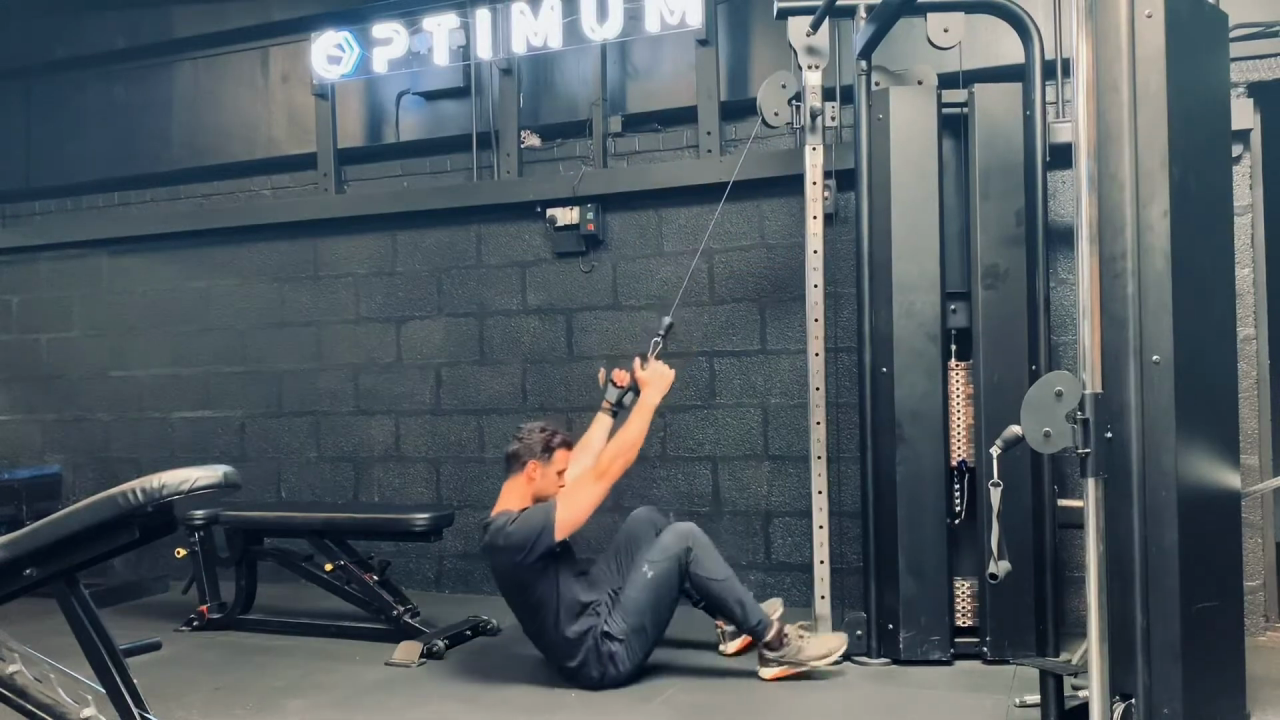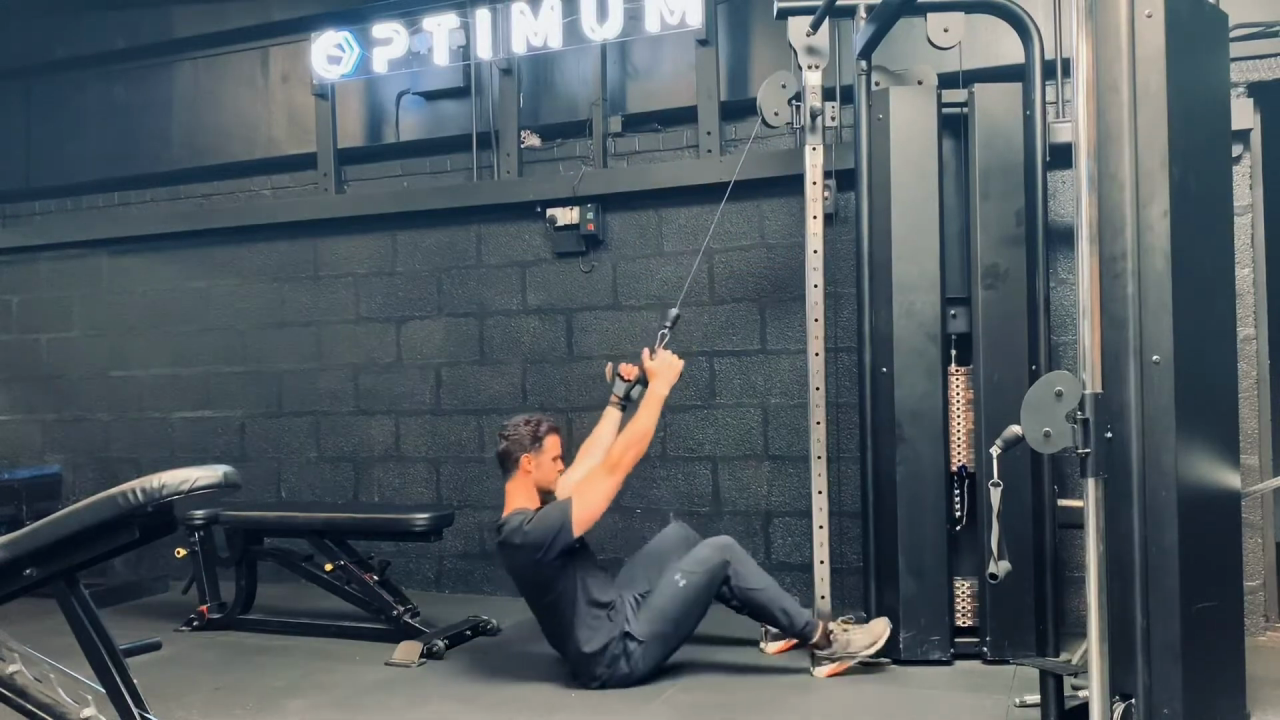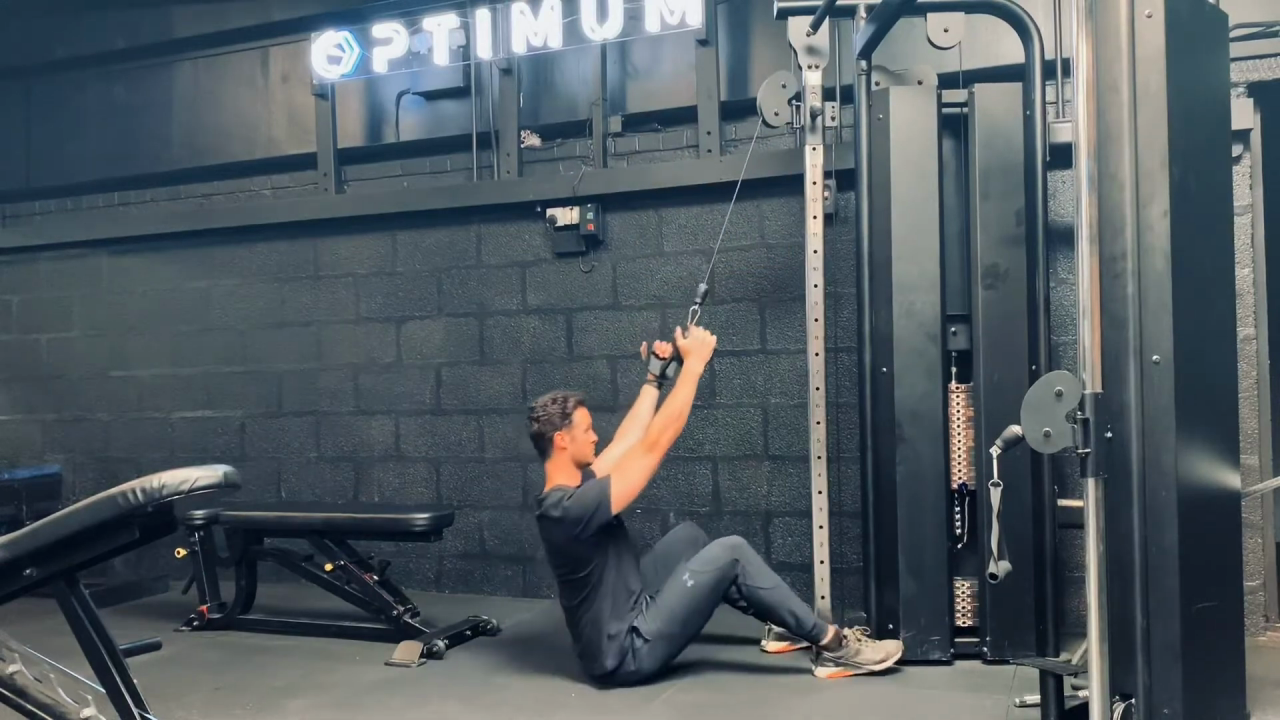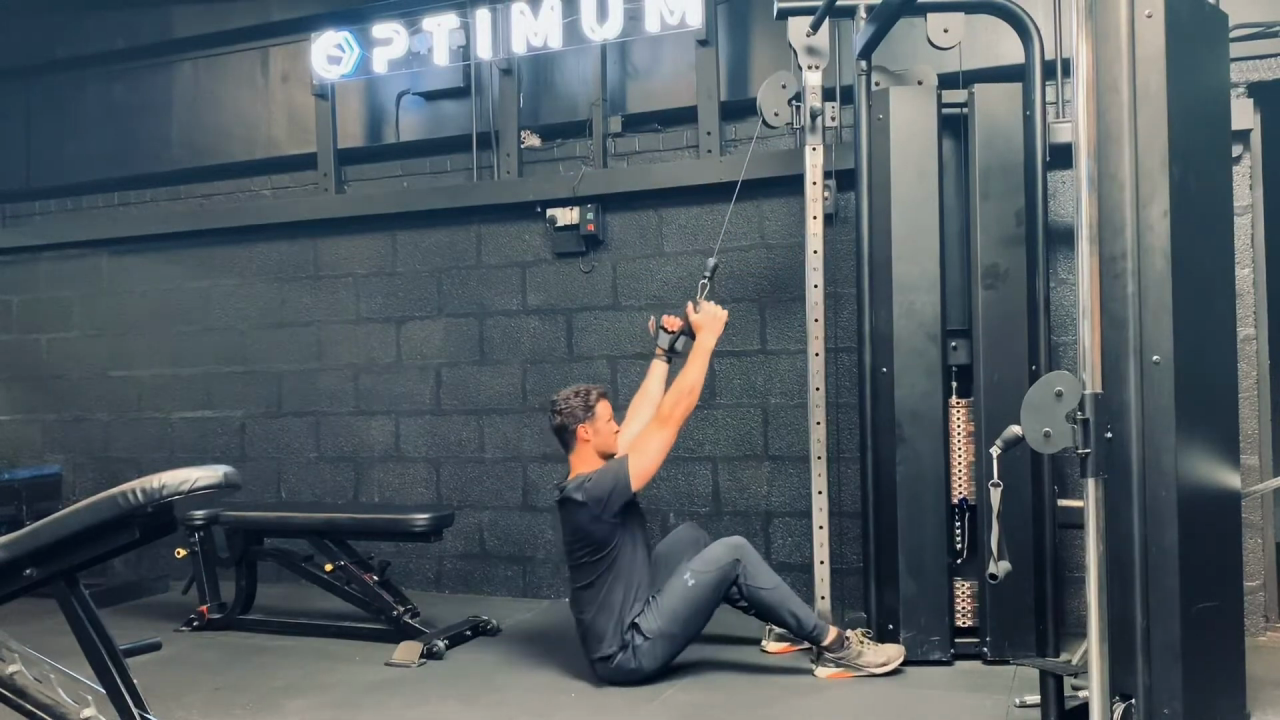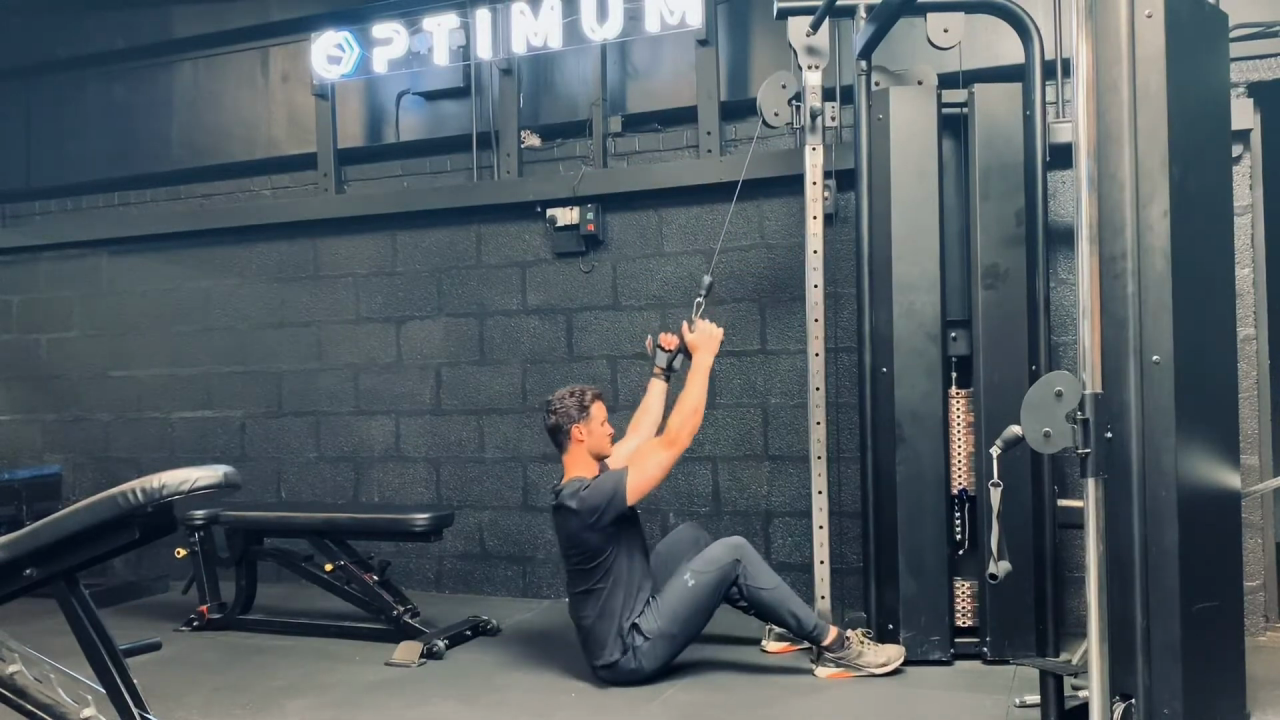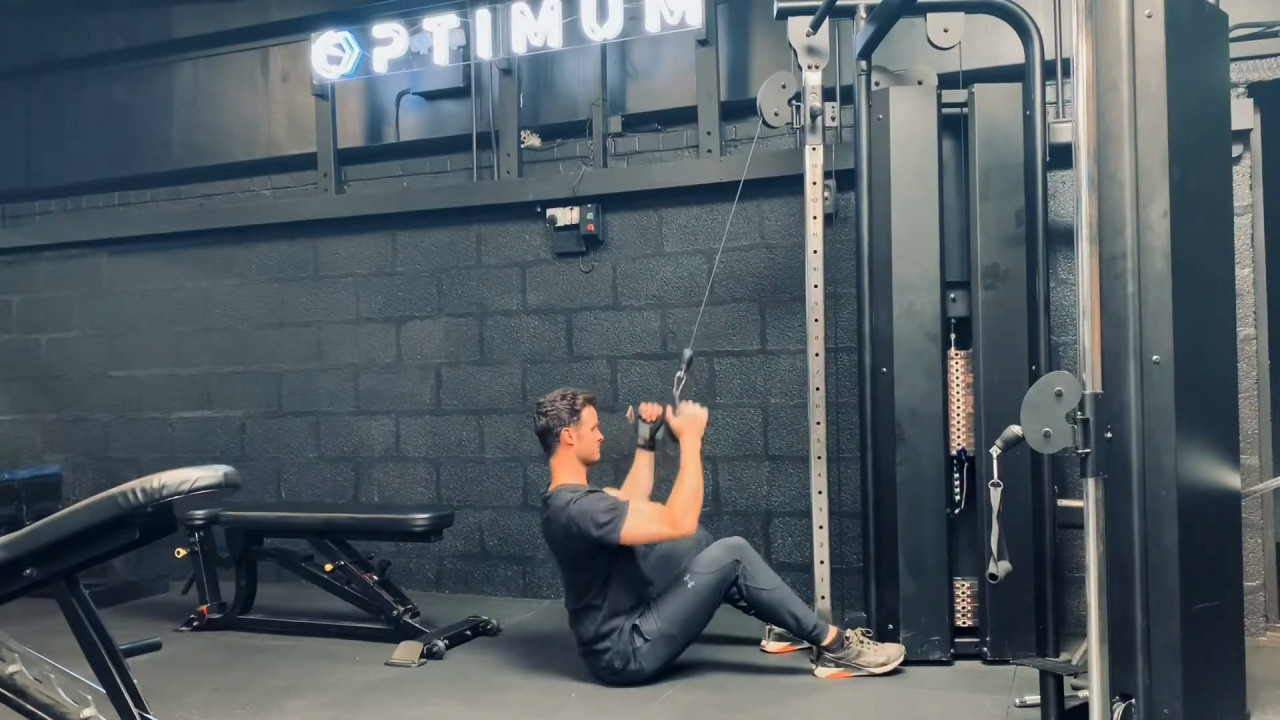
dt=0.3s
person 1, frame 1
left shoulder: (517, 516)
right shoulder: (516, 534)
left elbow: (584, 465)
right elbow: (604, 474)
left wrist: (611, 404)
right wrist: (651, 394)
right hip: (604, 655)
left knee: (647, 520)
right knee: (684, 537)
left ankle: (734, 620)
right ankle: (775, 644)
person 1, frame 2
left shoulder: (533, 513)
right shoulder: (532, 533)
left elbow: (589, 464)
right elbow: (614, 467)
left wrist: (619, 398)
right wrist: (658, 386)
right hip: (617, 655)
left knee: (679, 536)
right knee: (720, 551)
left ankle: (779, 623)
right ankle: (824, 642)
person 1, frame 3
left shoulder: (570, 491)
right shoulder: (572, 509)
left elbow: (629, 442)
right elbow: (654, 444)
left wrist: (655, 377)
right wrist: (694, 362)
right hip: (629, 654)
left knee: (688, 537)
right knee: (730, 552)
left ankle: (781, 624)
right ankle: (832, 647)
person 1, frame 4
left shoulder: (587, 483)
right shoulder: (596, 492)
left elbow: (642, 417)
right elbow: (670, 417)
left wrist: (663, 351)
right wrist: (706, 336)
left hip: (625, 630)
right hip: (628, 652)
left knee: (690, 538)
right knee: (733, 553)
left ankle: (784, 626)
right ankle: (835, 647)
person 1, frame 5
left shoulder: (583, 485)
right shoulder: (590, 498)
left elbow: (642, 435)
right elbow: (675, 440)
left wrist: (661, 369)
right wrist: (703, 355)
left hip: (623, 628)
right hip: (629, 652)
left knee: (690, 537)
right knee: (732, 552)
left ankle: (784, 625)
right ankle: (835, 647)
person 1, frame 6
left shoulder: (566, 499)
right shoulder: (579, 508)
left elbow: (632, 501)
right elbow: (680, 523)
left wrist: (647, 438)
right wrist: (690, 438)
left hip: (625, 618)
right hip: (627, 653)
left knee: (697, 539)
right knee: (732, 552)
left ankle: (783, 626)
right ankle: (835, 647)
